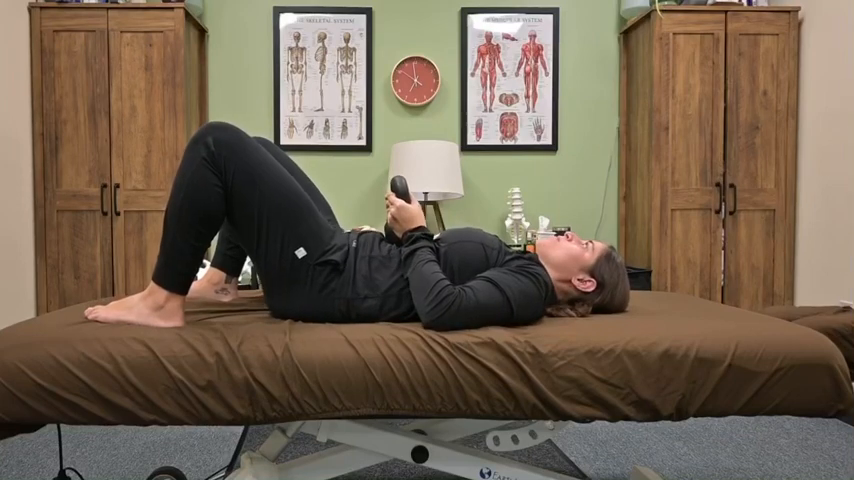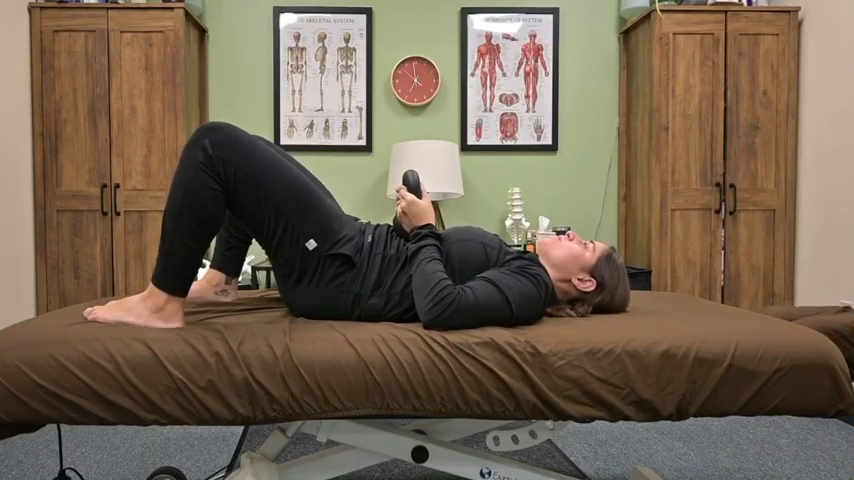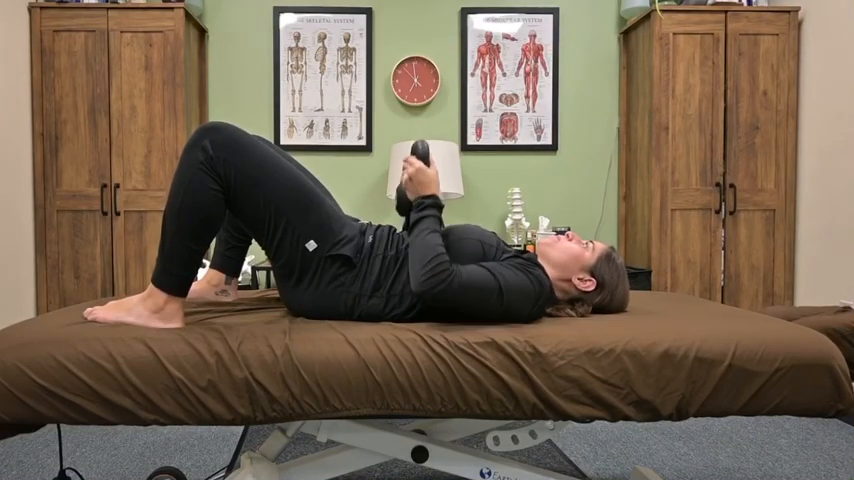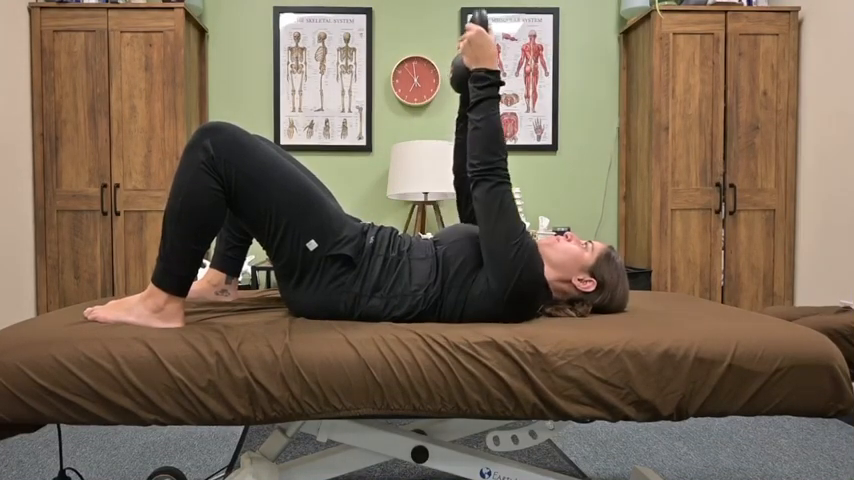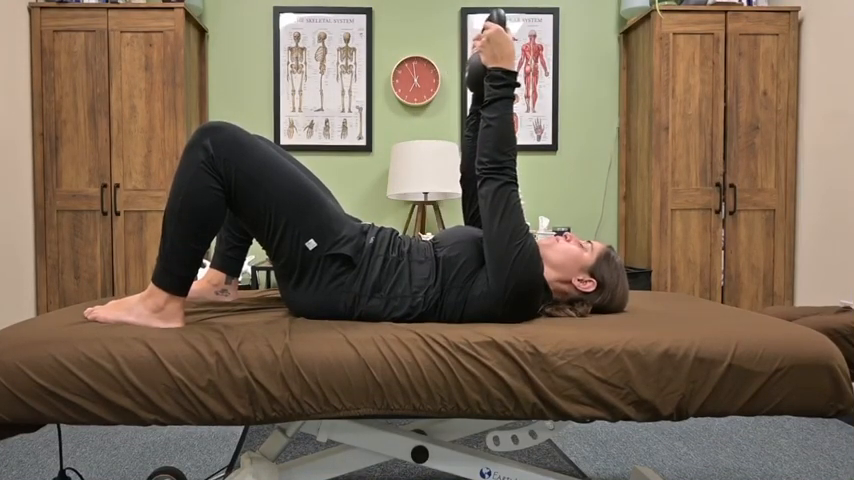
dt=1s
person 1, frame 1
left shoulder: (527, 289)
right shoulder: (519, 266)
left elbow: (440, 307)
left wrist: (415, 234)
right wrist: (413, 231)
left hip: (322, 277)
right hip: (342, 253)
left knee: (217, 143)
right knee: (254, 150)
left ankle: (162, 301)
right ankle: (220, 278)
person 1, frame 2
left shoulder: (527, 290)
right shoulder: (520, 266)
left elbow: (440, 308)
left wrist: (423, 231)
right wrist: (421, 226)
left hip: (333, 271)
right hip: (354, 246)
left knee: (215, 144)
right knee: (241, 152)
left ankle: (162, 303)
right ankle: (220, 280)
person 1, frame 3
left shoulder: (525, 290)
right shoulder: (519, 268)
left elbow: (433, 281)
left wrist: (426, 200)
right wrist: (420, 198)
left hip: (334, 271)
right hip: (353, 248)
left knee: (215, 144)
right knee: (241, 150)
left ankle: (161, 303)
right ankle: (219, 280)
person 1, frame 4
left shoulder: (521, 281)
right shoulder: (512, 267)
left elbow: (490, 178)
right elbow: (470, 184)
left wrist: (487, 76)
right wrist: (469, 90)
left hip: (336, 271)
right hip: (352, 251)
left knee: (216, 143)
right knee: (243, 149)
left ankle: (161, 302)
right ankle: (219, 280)
person 1, frame 5
left shoulder: (521, 282)
right shoulder: (508, 267)
left elbow: (497, 177)
right elbow: (475, 181)
left wrist: (503, 76)
right wrist: (483, 88)
left hip: (336, 271)
right hip: (353, 251)
left knee: (215, 144)
right knee: (242, 149)
left ankle: (162, 302)
right ankle: (219, 280)
